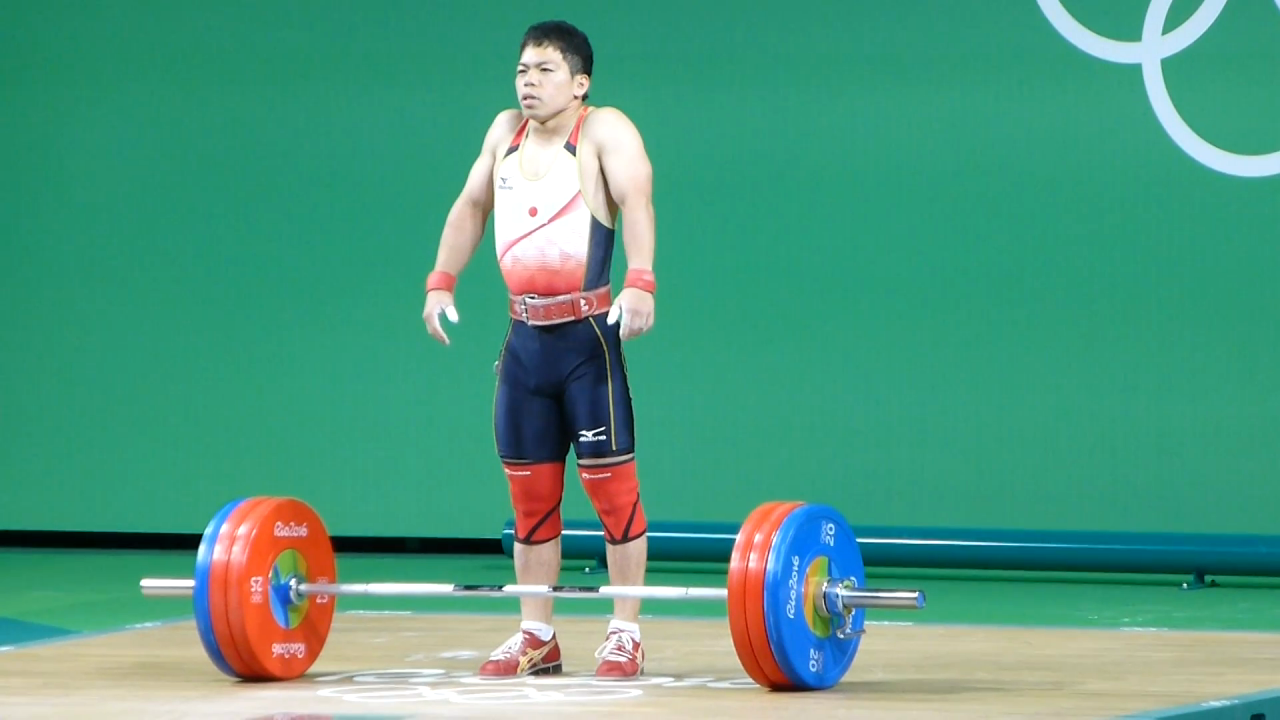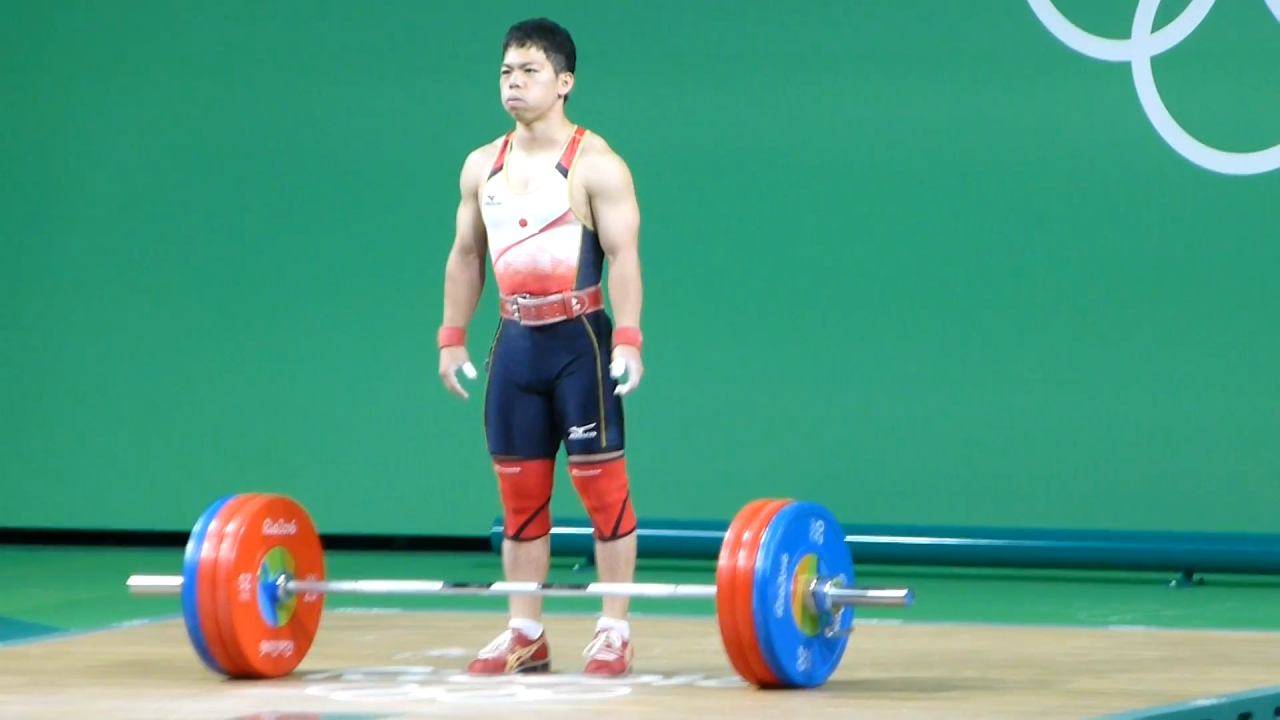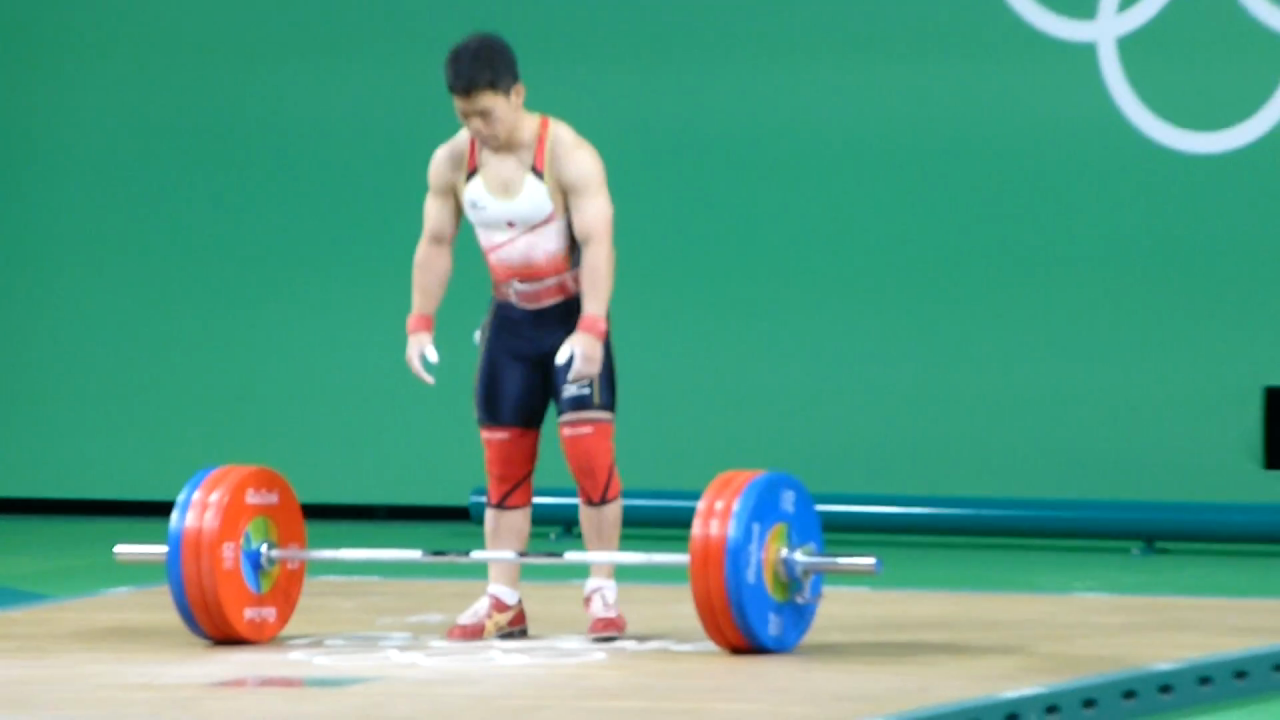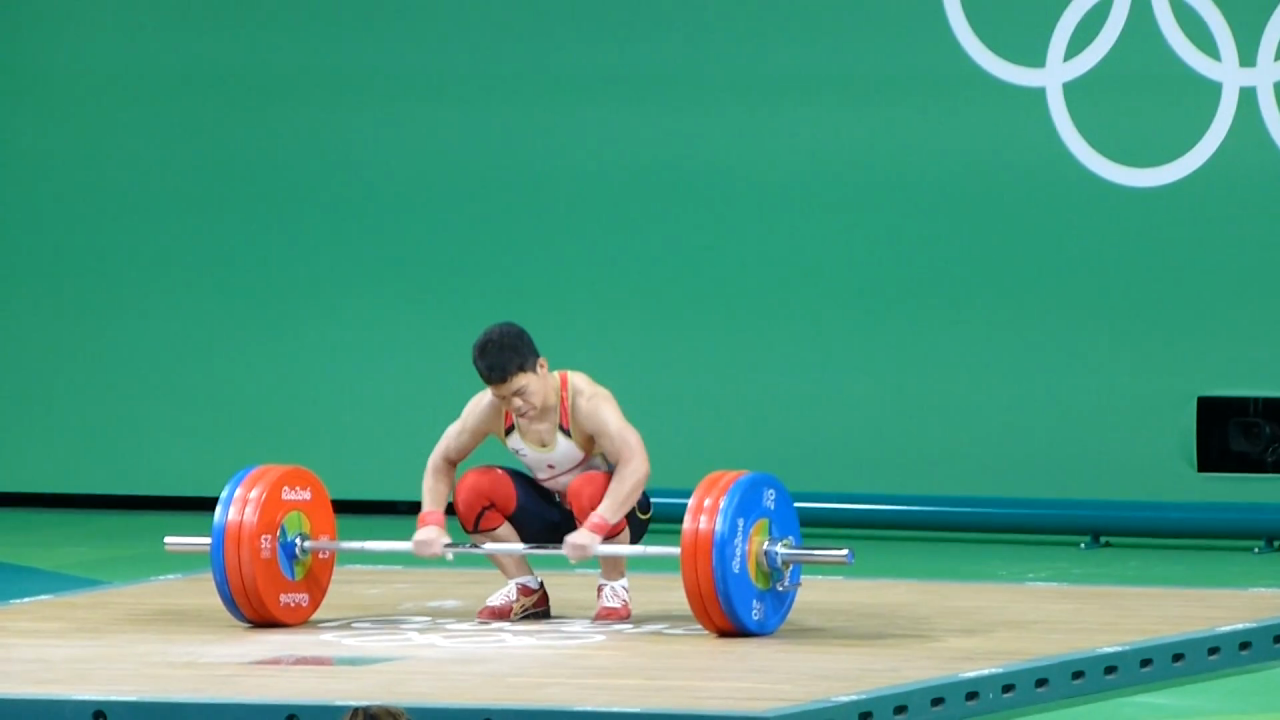
dt=0.7s
person 1, frame 1
left shoulder: (605, 130)
right shoulder: (506, 131)
left elbow: (637, 202)
right elbow: (469, 206)
left wrist: (640, 282)
right wrist: (440, 282)
left hip: (587, 337)
right hip: (523, 339)
left knee: (611, 486)
right knee: (530, 494)
left ankle: (625, 634)
right ankle: (536, 635)
person 1, frame 2
left shoulder: (595, 163)
right shoulder: (481, 165)
left elbow: (623, 256)
right elbow: (465, 256)
left wrist: (628, 340)
right wrist: (452, 338)
left hip: (578, 338)
right hip: (513, 342)
left knee: (600, 485)
right knee: (519, 492)
left ankle: (613, 631)
right ankle: (525, 632)
person 1, frame 3
left shoulder: (566, 152)
right shoulder: (449, 160)
left elbow: (598, 243)
right elbow: (434, 243)
left wrist: (590, 327)
right wrist: (420, 323)
left hip: (575, 313)
right hip: (511, 320)
left knee: (588, 450)
right knee: (503, 458)
left ankle: (601, 594)
right ankle: (503, 601)
person 1, frame 4
left shoulder: (585, 399)
right shoulder: (486, 408)
left elbow: (637, 463)
right elbow: (443, 460)
left wrist: (594, 527)
right wrist: (431, 521)
left hip: (604, 504)
right hip: (553, 508)
left knee: (588, 490)
right knee: (471, 489)
left ankle: (614, 586)
right ankle: (527, 588)
